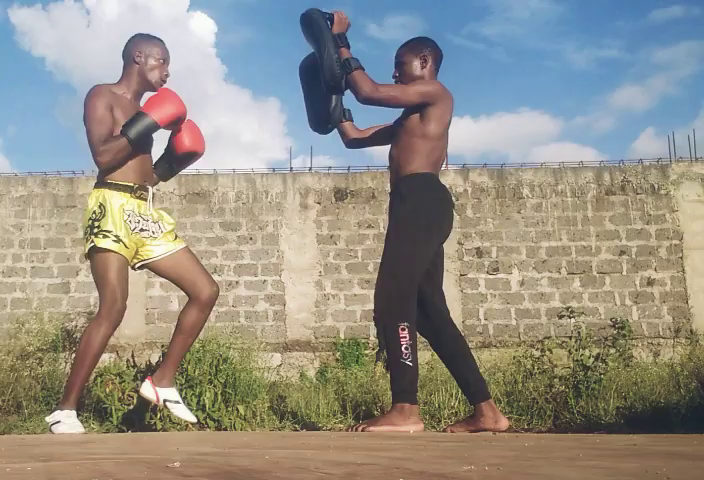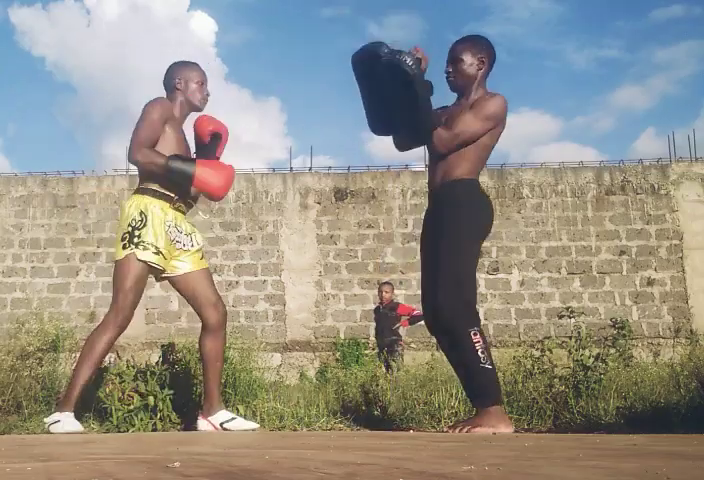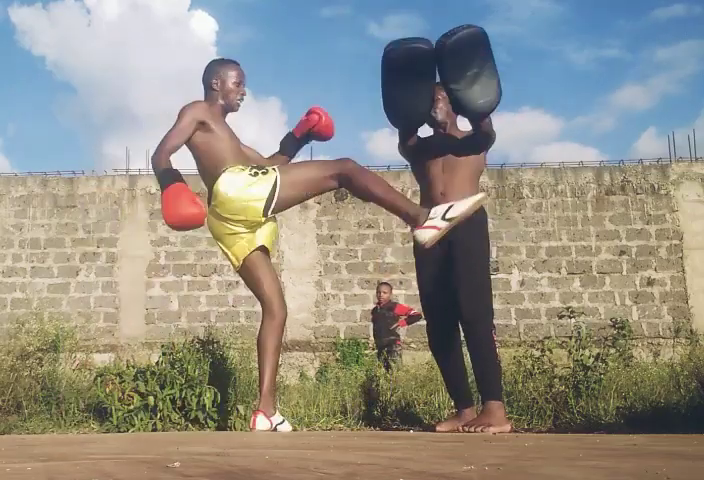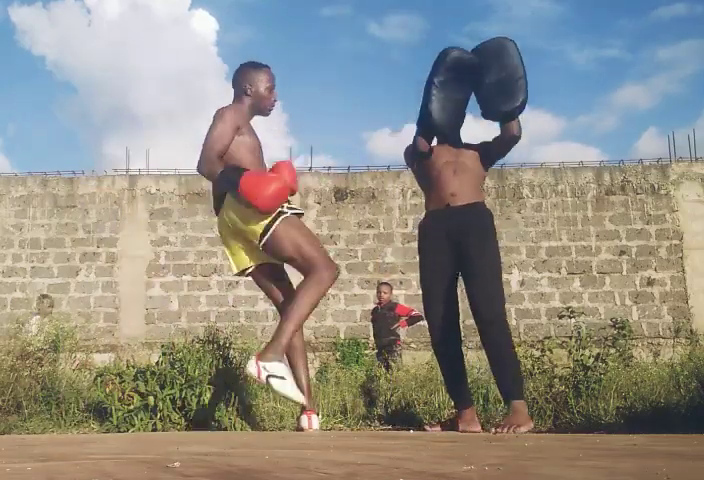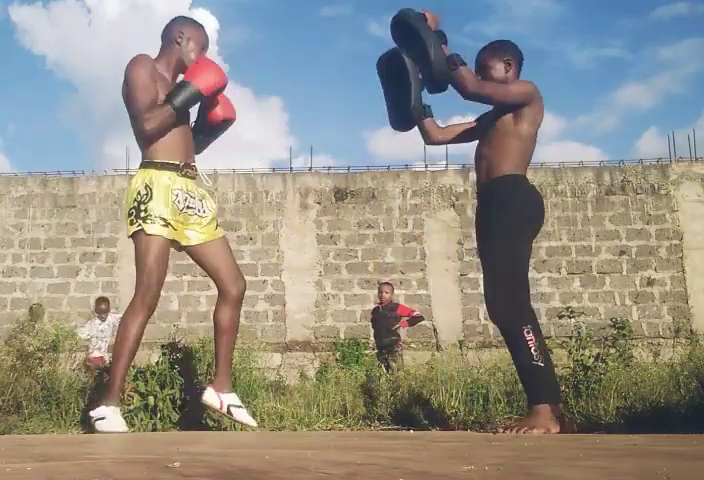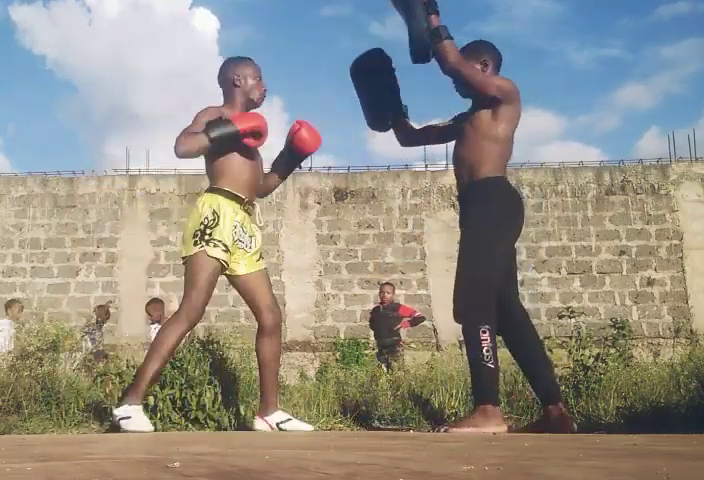
dt=0.7s
person 1, frame 1
left shoulder: (434, 93)
right shoulder: (409, 119)
left elbow: (369, 92)
right elbow: (354, 137)
left wrist: (340, 40)
left hip: (420, 201)
right hip: (421, 206)
left knee: (392, 301)
right knee: (429, 311)
left ankle: (405, 410)
right ankle: (486, 410)
person 1, frame 2
left shoulder: (492, 105)
right shoulder: (447, 113)
left elbow: (441, 141)
left hip: (464, 205)
right hip: (440, 210)
left knee: (454, 308)
right knee: (436, 313)
left ankle: (495, 411)
right ankle: (485, 406)
person 1, frame 3
left shoulder: (477, 140)
right shoulder: (420, 144)
left elbow: (484, 131)
right elbow: (405, 146)
left hip: (467, 221)
left knee: (473, 306)
right knee: (439, 318)
left ankle: (495, 409)
right ankle: (466, 407)
person 1, frame 4
left shoulder: (479, 151)
right shoulder: (418, 152)
left elbow: (512, 135)
right elbow: (419, 147)
right wrist: (430, 118)
left hip: (476, 220)
right hip: (435, 226)
left knee: (488, 310)
right knee: (439, 321)
left ankle: (517, 406)
right ankle: (464, 411)
person 1, frame 5
left shoulder: (527, 93)
right shoulder: (486, 120)
left elbow: (469, 88)
right elbow: (434, 135)
left wrist: (438, 40)
left hip: (513, 200)
right hip: (492, 205)
left knee: (507, 303)
right knee: (508, 305)
left ankle: (544, 411)
right ankle: (549, 407)
person 1, frame 6
left shoulder: (505, 92)
right shoulder: (465, 121)
left elbow: (453, 64)
right elbow: (409, 137)
left hip: (492, 201)
right hip: (482, 206)
left knee: (473, 299)
right knee: (504, 305)
left ankle: (489, 410)
right ankle: (554, 409)
person 2, frame 1
left shoulder: (148, 104)
right shoulder: (101, 96)
right elbow: (104, 156)
left wrist: (180, 154)
right wrist: (145, 122)
left hip: (148, 213)
right hip: (113, 209)
left knee: (205, 291)
right knee: (112, 310)
left ankle: (162, 380)
right ankle: (65, 408)
person 2, frame 2
left shoulder: (178, 132)
right shoulder: (158, 108)
left elbow: (191, 194)
right elbow: (136, 153)
left wrist: (208, 158)
right wrist: (188, 169)
left hip: (176, 226)
right hip: (147, 215)
left knee: (215, 314)
right knee: (120, 314)
left ankle: (212, 410)
right ankle: (64, 410)
person 2, frame 3
left shoulder: (220, 128)
right shoulder: (198, 111)
left elbow: (266, 162)
right elbow: (160, 155)
left wrist: (299, 135)
right wrist: (171, 183)
left hip: (229, 220)
right hip: (237, 189)
left knee: (274, 307)
right knee: (349, 169)
left ankle: (265, 411)
right ankle: (424, 220)
person 2, frame 4
left shoulder: (241, 130)
right shoulder: (231, 115)
left elbow: (227, 192)
right elbow: (207, 163)
left wrist: (271, 180)
right wrist: (239, 178)
left hip: (236, 221)
right hip: (253, 210)
left knee: (289, 307)
right knee: (324, 270)
left ankle: (308, 412)
right ankle: (272, 356)
person 2, frame 5
left shoulder: (177, 90)
right shoulder: (141, 67)
right elbow: (145, 126)
left wrist: (211, 124)
right wrist: (189, 91)
left hip: (190, 193)
right hip: (157, 188)
left knee: (233, 286)
right knee: (147, 298)
left ankle: (221, 389)
right ankle: (107, 404)
person 2, frame 6
left shoulder: (244, 121)
right shoulder: (216, 115)
left elbow: (261, 188)
right elbow: (182, 147)
left wrist: (293, 156)
right wrist: (229, 130)
left hip: (243, 225)
right hip: (216, 217)
left knee: (271, 317)
right knee: (190, 312)
left ankle: (269, 411)
right ankle: (131, 403)
